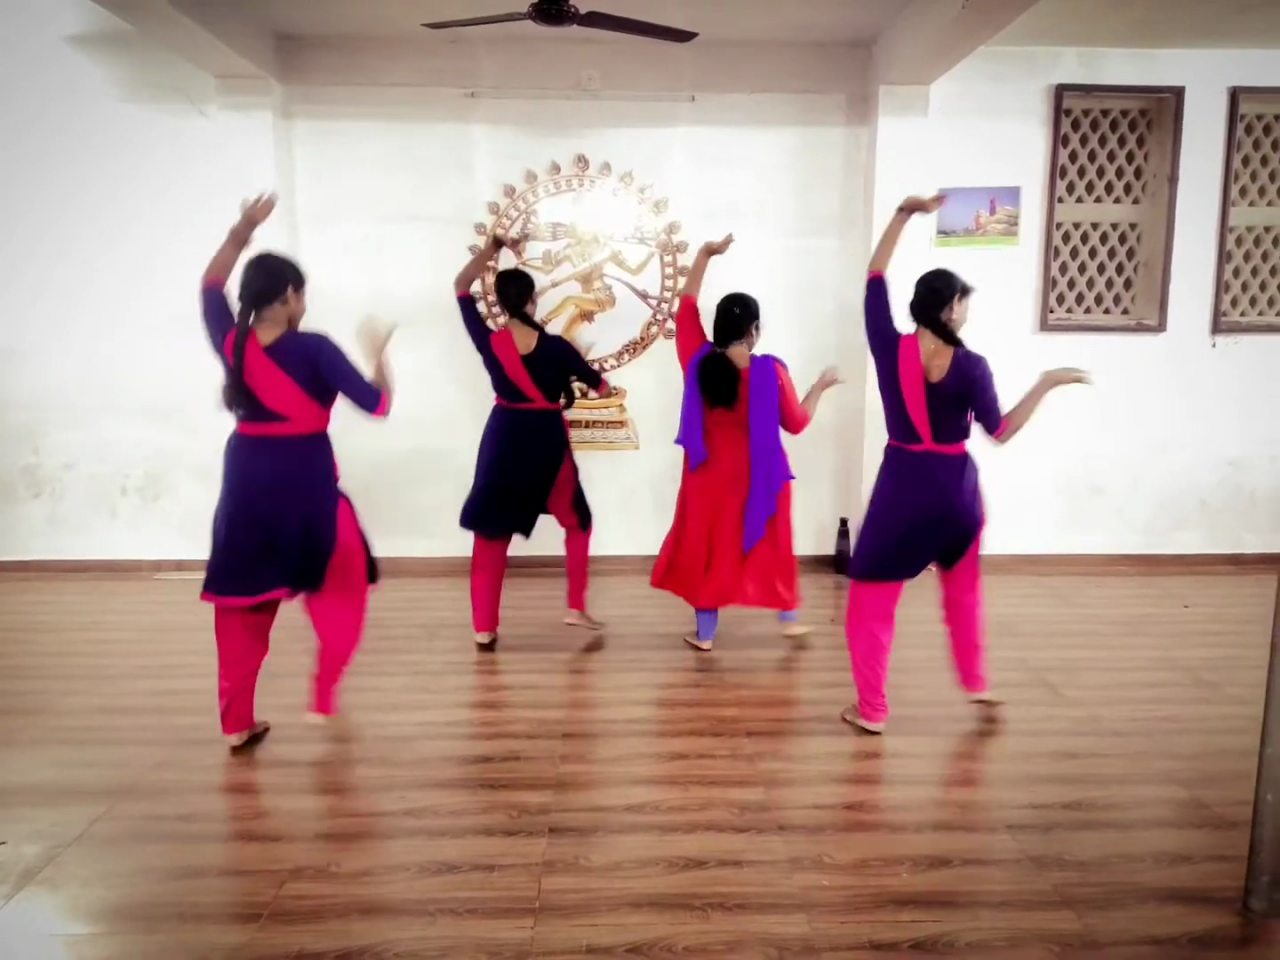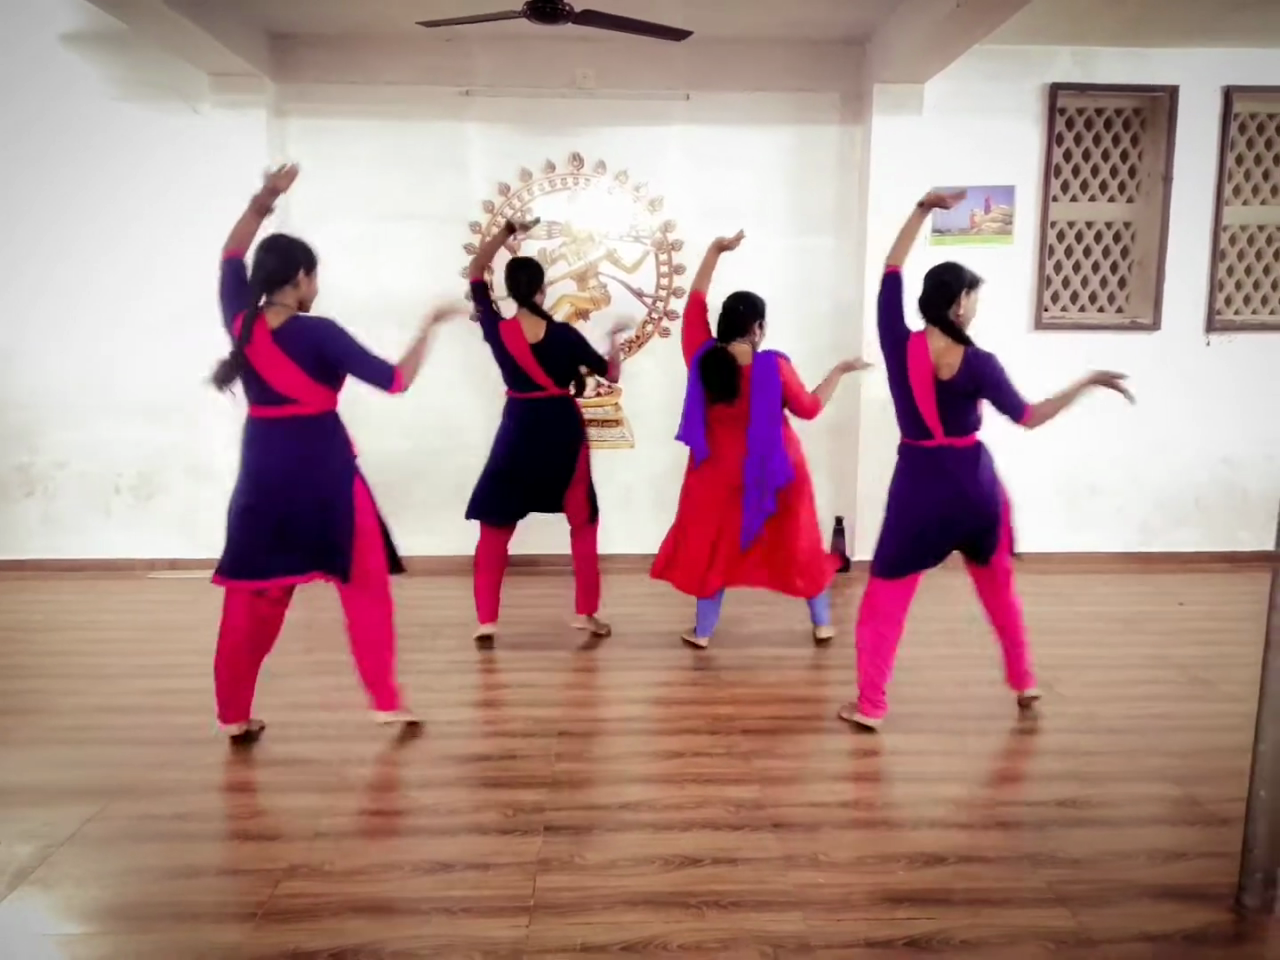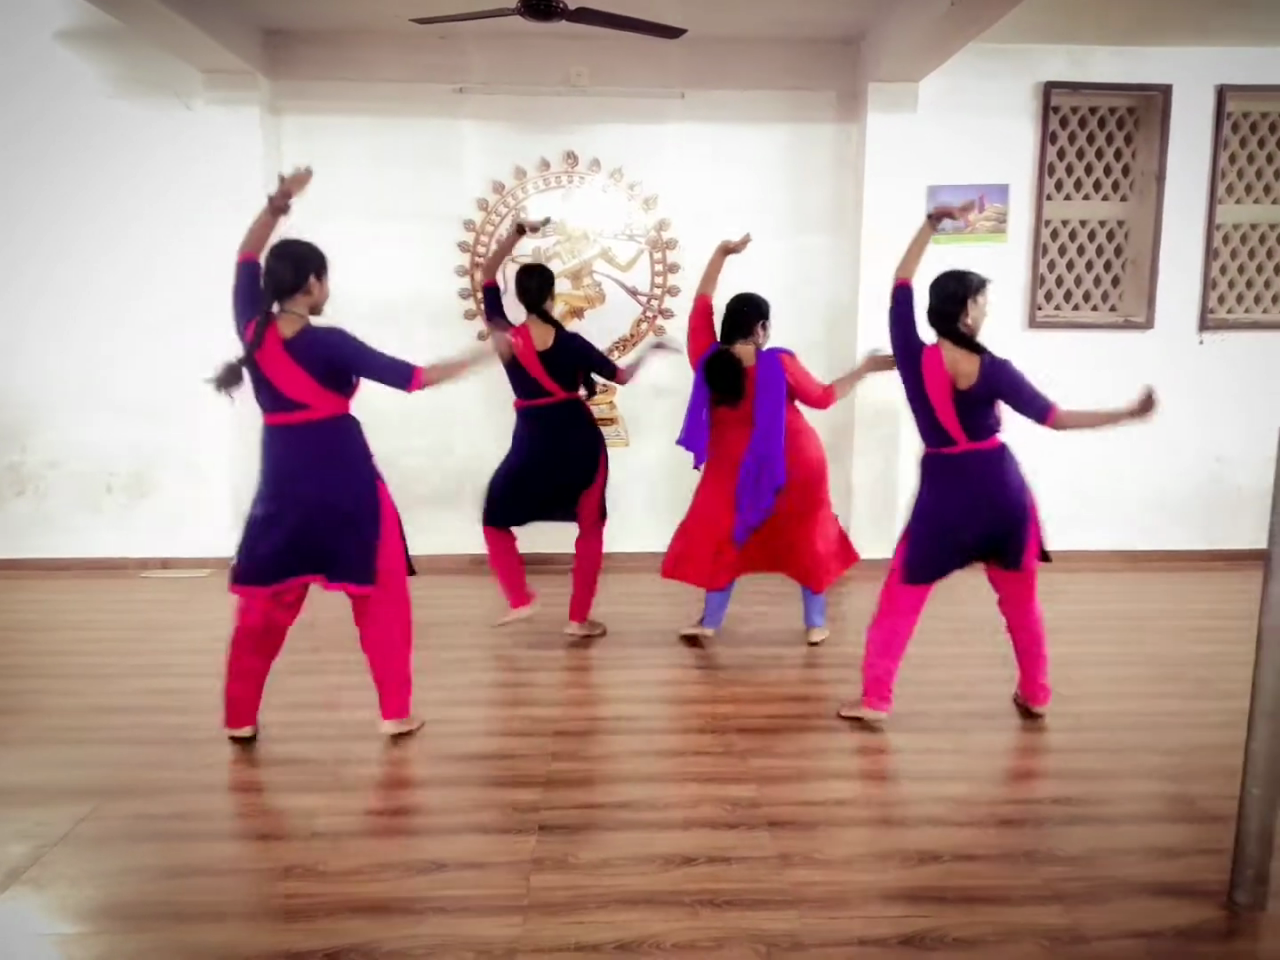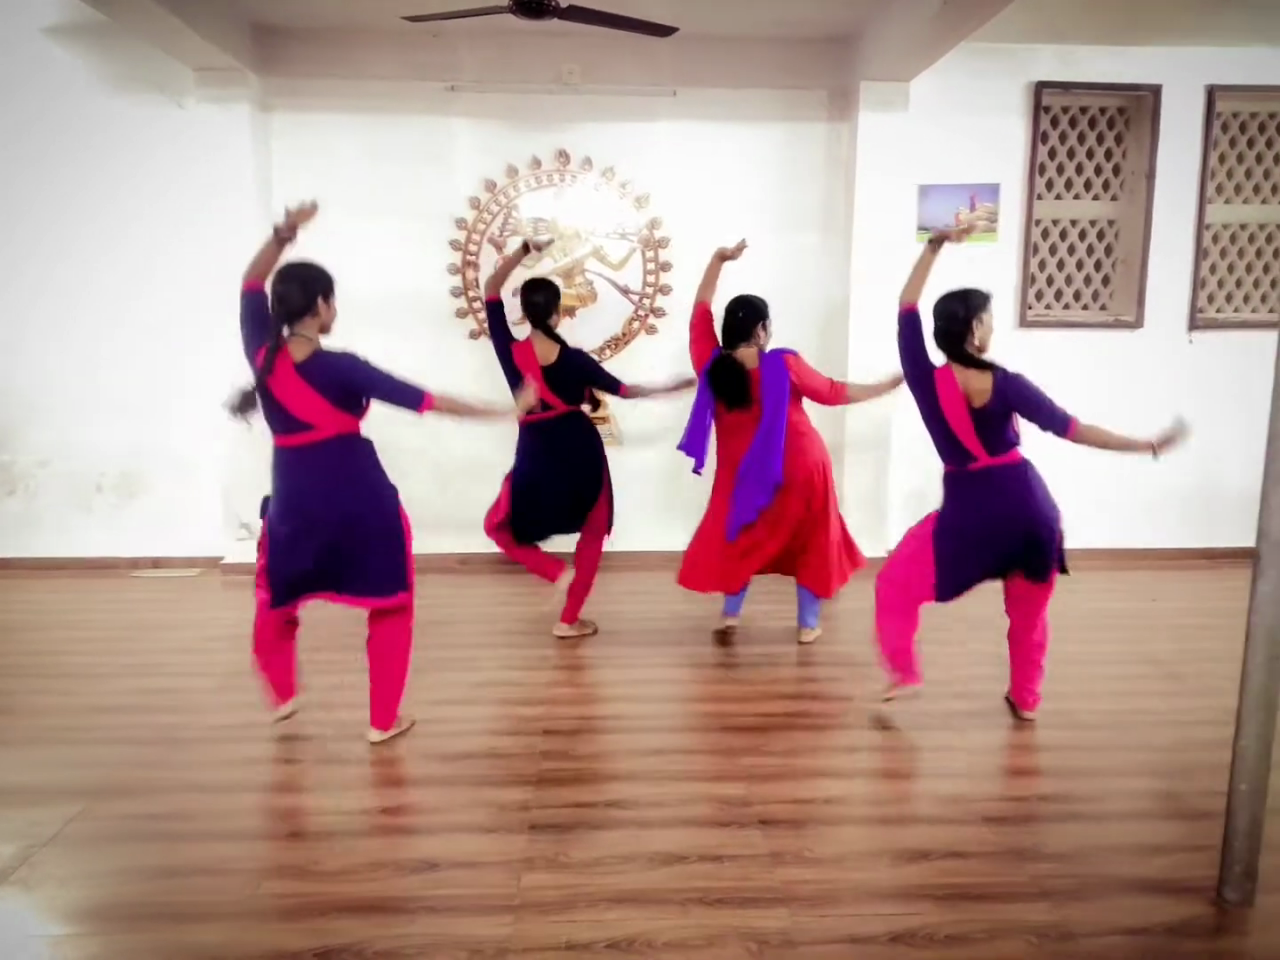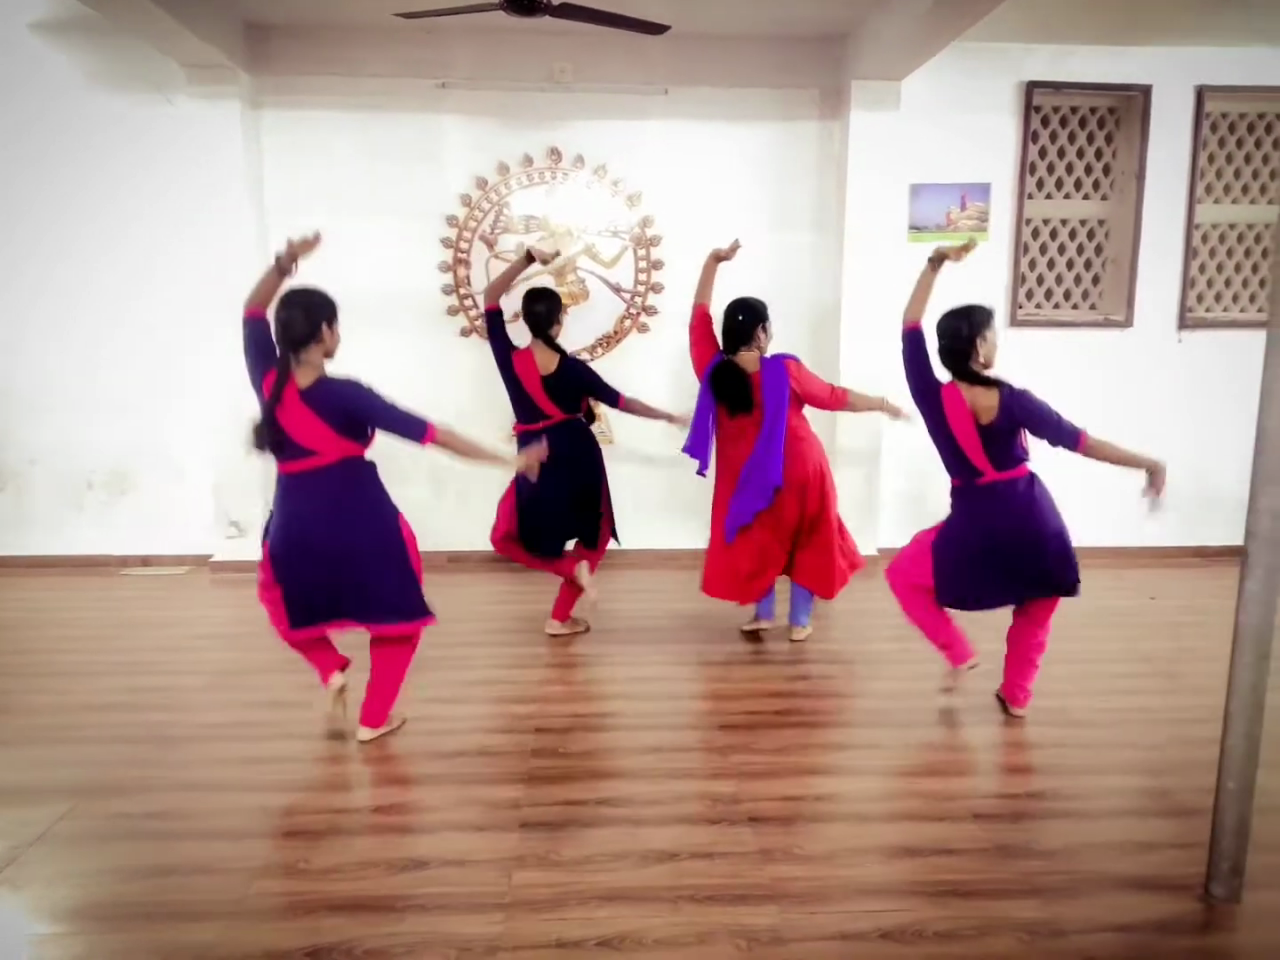
dt=0.1s
person 1, frame 1
left shoulder: (232, 344)
right shoulder: (313, 348)
left elbow: (211, 287)
right elbow: (377, 405)
left wrist: (243, 231)
right wrist: (377, 353)
left hip: (246, 487)
right hip: (306, 488)
left knee: (244, 611)
right knee: (341, 594)
left ankle: (238, 723)
right ankle: (322, 701)
person 1, frame 2
left shoulder: (239, 325)
right shoulder: (317, 333)
left elbow: (231, 257)
right elbow: (395, 380)
left wrist: (262, 201)
right wrist: (427, 330)
left hip: (261, 472)
right hip: (323, 472)
left knee: (251, 598)
right knee: (365, 590)
left ankle: (234, 717)
right ankle: (387, 704)
person 1, frame 3
left shoulder: (251, 331)
right shoulder: (329, 344)
left elbow: (247, 260)
right elbow: (413, 378)
left wrist: (278, 203)
right wrist: (481, 356)
left hip: (283, 480)
right hip: (346, 479)
left knee: (263, 602)
right knee: (381, 598)
left ankle: (240, 717)
right ankle: (395, 713)
person 1, frame 4
left shoulder: (263, 355)
right shoulder: (340, 367)
left elbow: (253, 287)
right elbow: (422, 401)
left wrist: (281, 236)
right wrist: (501, 408)
left hip: (295, 496)
right hip: (358, 492)
left knee: (276, 598)
right knee: (387, 603)
left ankle: (282, 694)
right ankle: (383, 718)
person 1, frame 5
left shoulder: (266, 382)
right shoulder: (344, 395)
left elbow: (254, 314)
right elbow: (426, 433)
left wrist: (284, 264)
right wrist: (506, 459)
left hip: (296, 523)
right hip: (362, 518)
left knee: (283, 603)
right knee: (398, 619)
left ankle: (332, 671)
right ankle: (374, 718)
person 2, frame 1
left shoulder: (889, 349)
right shoulder: (971, 366)
left elbow: (876, 278)
right elbow: (999, 433)
left wrist: (904, 213)
right wrist: (1045, 385)
left hip: (901, 483)
right hip: (955, 487)
left knee: (870, 600)
right knee: (963, 586)
left ankle: (871, 709)
right ankle: (976, 682)
person 2, frame 2
left shoulder: (897, 346)
right shoulder: (977, 362)
left elbow: (890, 272)
right elbow: (1028, 416)
left wrist: (923, 210)
right wrist: (1086, 383)
left hip: (918, 480)
right hip: (974, 480)
left knee: (886, 596)
right knee: (998, 588)
left ankle: (870, 704)
right ankle: (1023, 680)
person 2, frame 3
left shoulder: (912, 357)
right shoulder: (992, 370)
left elbow: (901, 285)
right elbow: (1053, 418)
left wrist: (932, 222)
right wrist: (1126, 413)
left hip: (944, 488)
right hip: (1001, 483)
left knee: (902, 595)
right knee: (1020, 595)
left ankle: (873, 699)
right ankle: (1034, 693)
person 2, frame 4
left shoulder: (924, 381)
right shoulder: (1006, 385)
left elbow: (906, 309)
right elbow: (1072, 430)
left wrist: (933, 247)
right wrist: (1148, 445)
left hip: (968, 507)
right hip: (1024, 503)
left knee: (896, 581)
right knee: (1028, 608)
left ankle: (904, 671)
right ankle: (1026, 698)
person 2, frame 5
left shoulder: (930, 397)
right shoulder: (1010, 401)
left elbow: (911, 328)
right elbow: (1079, 442)
left wrist: (935, 264)
right wrist: (1148, 464)
left hip: (976, 521)
right hip: (1033, 518)
left knee: (903, 575)
right knee: (1034, 611)
left ankle: (958, 653)
right ankle: (1017, 694)
person 3, frame 1
left shoulder: (489, 342)
right shoulder: (555, 347)
left elbow: (461, 288)
right elbow: (603, 389)
left wrist: (493, 246)
right wrist: (575, 375)
left hip: (503, 439)
right hip: (548, 441)
left knee: (490, 538)
right knee: (577, 524)
left ankle: (484, 628)
right ankle: (576, 607)
person 3, frame 2
left shoulder: (496, 329)
right shoulder: (563, 335)
left elbow: (477, 276)
right elbow: (610, 374)
left wrist: (504, 234)
right wrist: (617, 341)
left hip: (517, 431)
right hip: (563, 432)
left knee: (496, 527)
right knee: (583, 523)
left ankle: (487, 620)
right ankle: (587, 612)
person 3, frame 3
left shoulder: (505, 338)
right shoulder: (570, 342)
left elbow: (487, 277)
right elbow: (619, 376)
left wrist: (518, 232)
right wrist: (647, 350)
left hip: (532, 438)
right hip: (578, 437)
left knee: (496, 520)
right knee: (591, 528)
left ankle: (520, 599)
right ankle: (578, 618)
person 3, frame 4
left shoulder: (509, 351)
right shoulder: (573, 359)
left elbow: (491, 289)
right elbow: (621, 390)
left wrist: (523, 250)
right wrist: (669, 387)
left hip: (535, 450)
right hip: (580, 447)
left knee: (500, 524)
right knee: (592, 534)
left ankle: (556, 569)
right ankle: (569, 619)
person 3, frame 5
left shoulder: (508, 359)
right shoulder: (572, 368)
left elbow: (490, 298)
right elbow: (619, 402)
left wrist: (527, 260)
right wrist: (668, 416)
right hip: (580, 455)
left knee: (507, 538)
right knee: (593, 538)
left ankle: (570, 569)
right ankle: (561, 617)
person 4, frame 1
left shoulder: (697, 360)
right shoulder: (770, 371)
left elbow: (685, 307)
right elbow: (797, 422)
left wrist: (707, 252)
right wrist: (820, 386)
left hip: (710, 474)
right hip: (761, 477)
left knee: (705, 544)
right knee: (767, 544)
left ankle: (704, 632)
right ankle: (789, 618)
person 4, frame 2
left shoulder: (701, 357)
right shoulder: (774, 366)
left elbow: (696, 302)
right elbow: (809, 407)
left wrist: (716, 250)
right wrist: (839, 371)
left hip: (719, 471)
right hip: (775, 471)
left knee: (714, 542)
right knee: (796, 542)
left ankle: (702, 629)
right ankle: (822, 621)
person 4, frame 3
left shoulder: (706, 360)
right shoulder: (779, 364)
left elbow: (701, 306)
right elbow: (822, 397)
left wrist: (722, 252)
right wrist: (864, 369)
left hip: (735, 469)
right hip: (794, 467)
left knee: (723, 538)
right knee: (809, 538)
left ankle: (708, 622)
right ankle: (816, 623)
person 4, frame 4
left shoulder: (710, 365)
right shoulder: (784, 365)
left elbow: (700, 312)
right elbow: (833, 393)
left wrist: (717, 261)
right wrist: (881, 387)
left hip: (741, 471)
right hip: (800, 465)
left knee: (741, 537)
right knee: (812, 541)
left ankle: (731, 612)
right ankle: (808, 623)
person 4, frame 5
left shoulder: (711, 369)
right shoulder: (784, 371)
left elbow: (699, 316)
right elbow: (834, 398)
left wrist: (714, 260)
right wrist: (882, 405)
left hip: (742, 474)
right hip: (798, 470)
left knee: (748, 542)
right knee: (811, 542)
left ankle: (760, 613)
right ankle: (800, 621)
